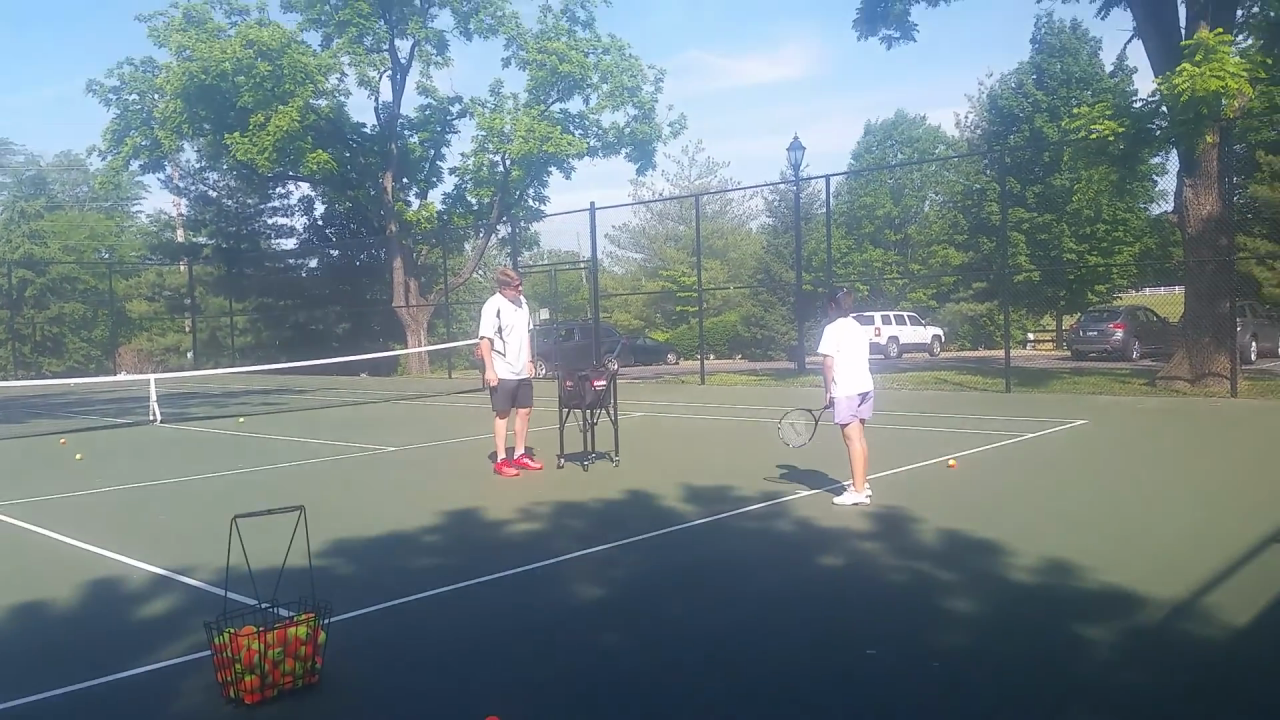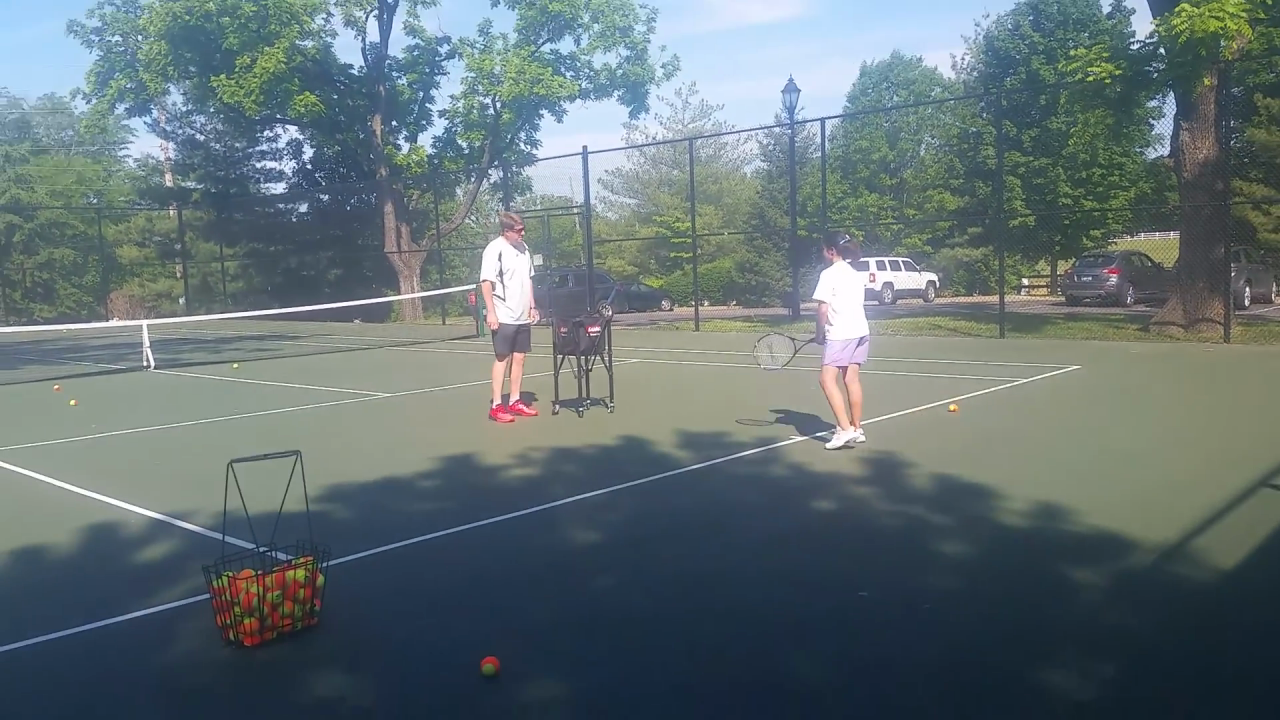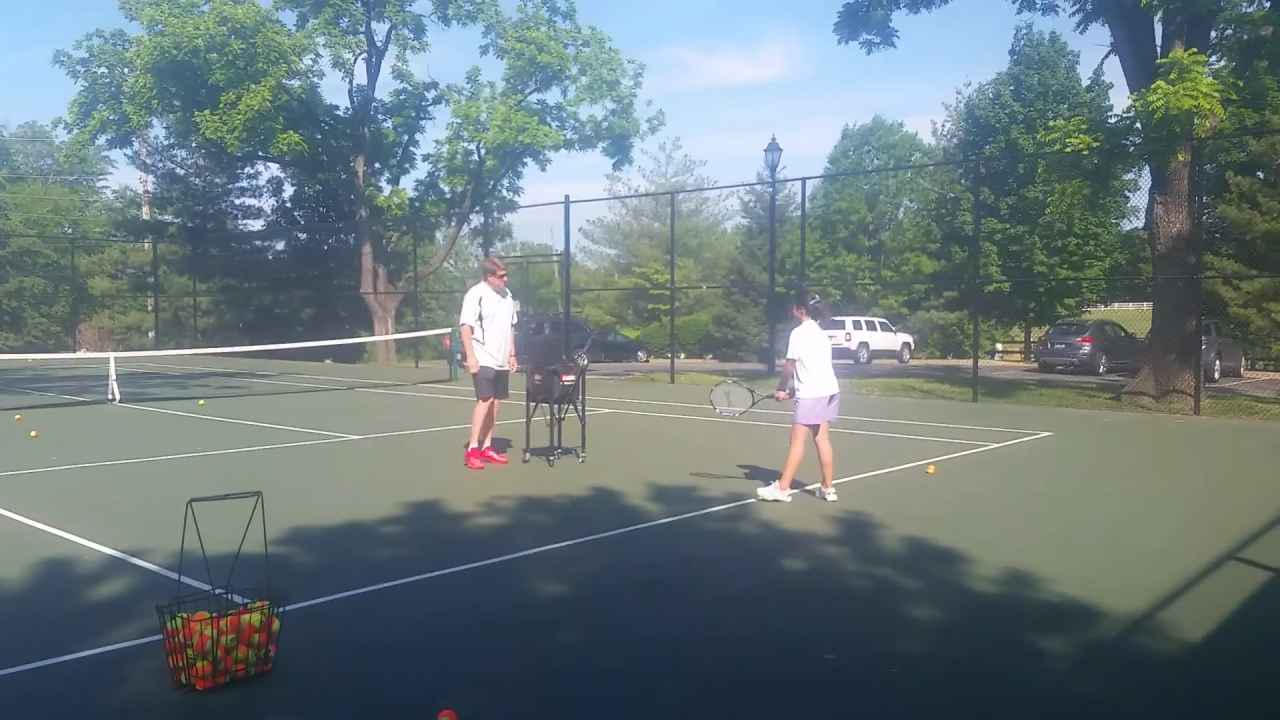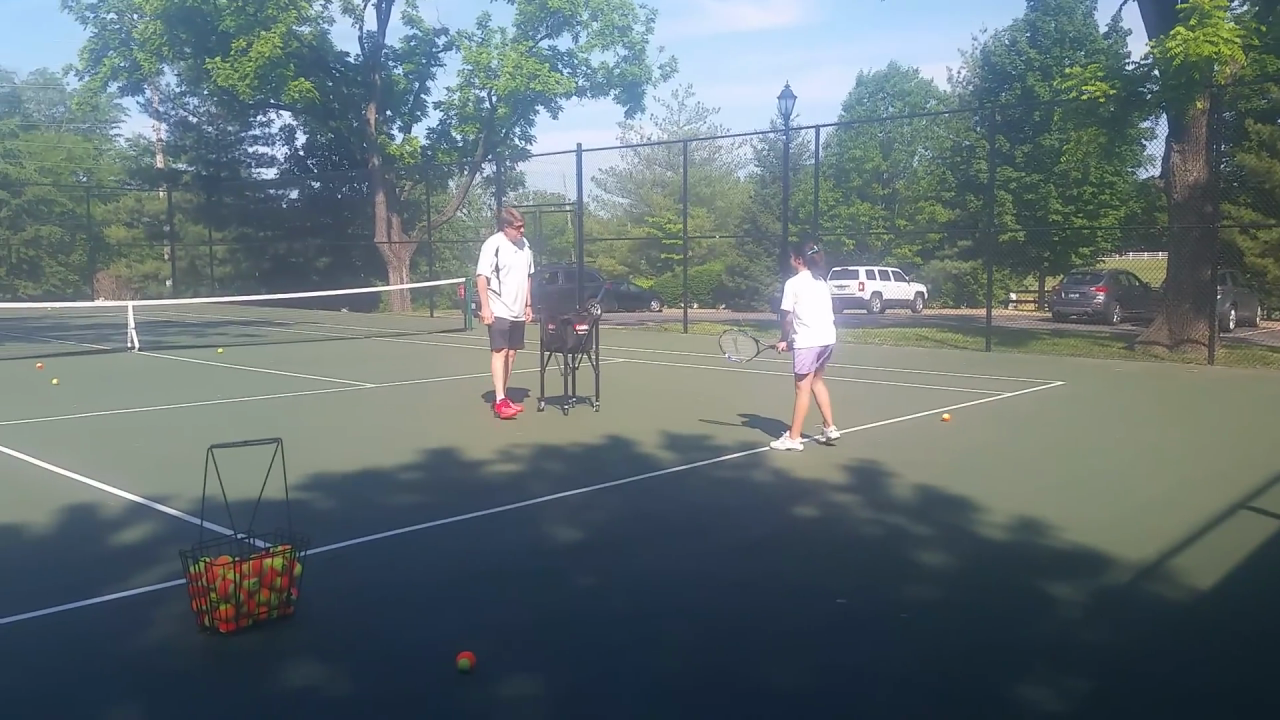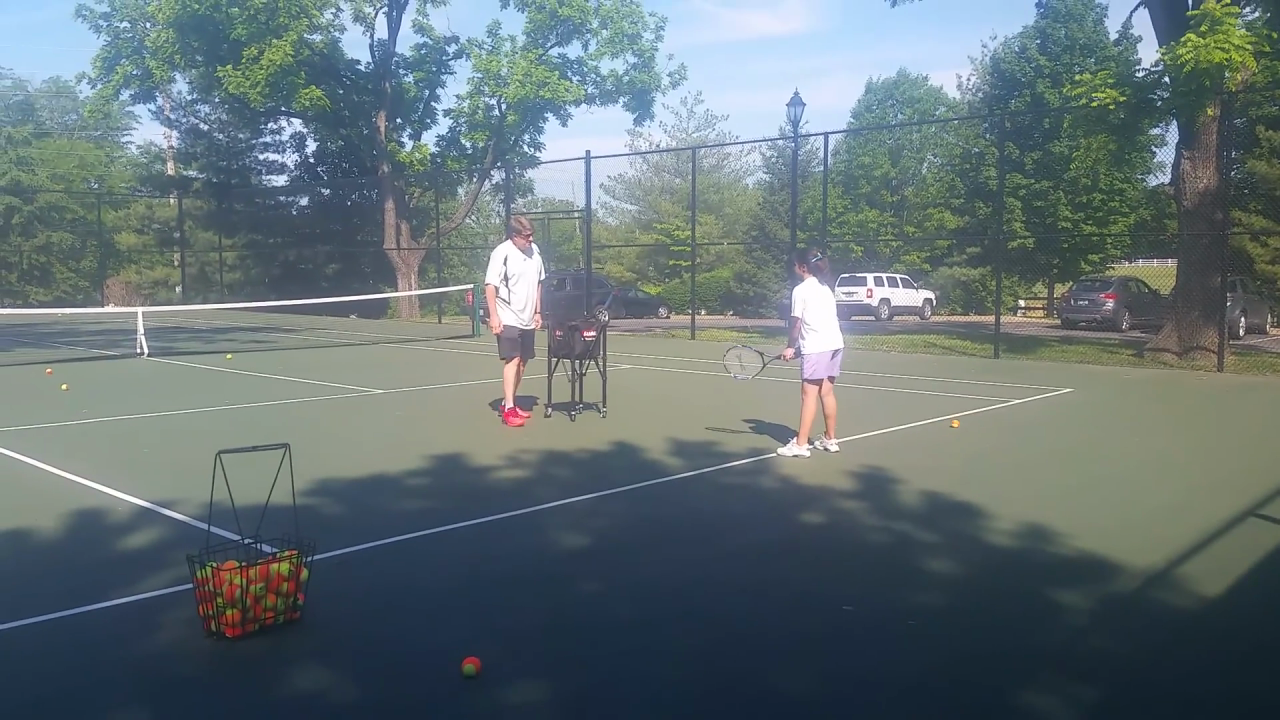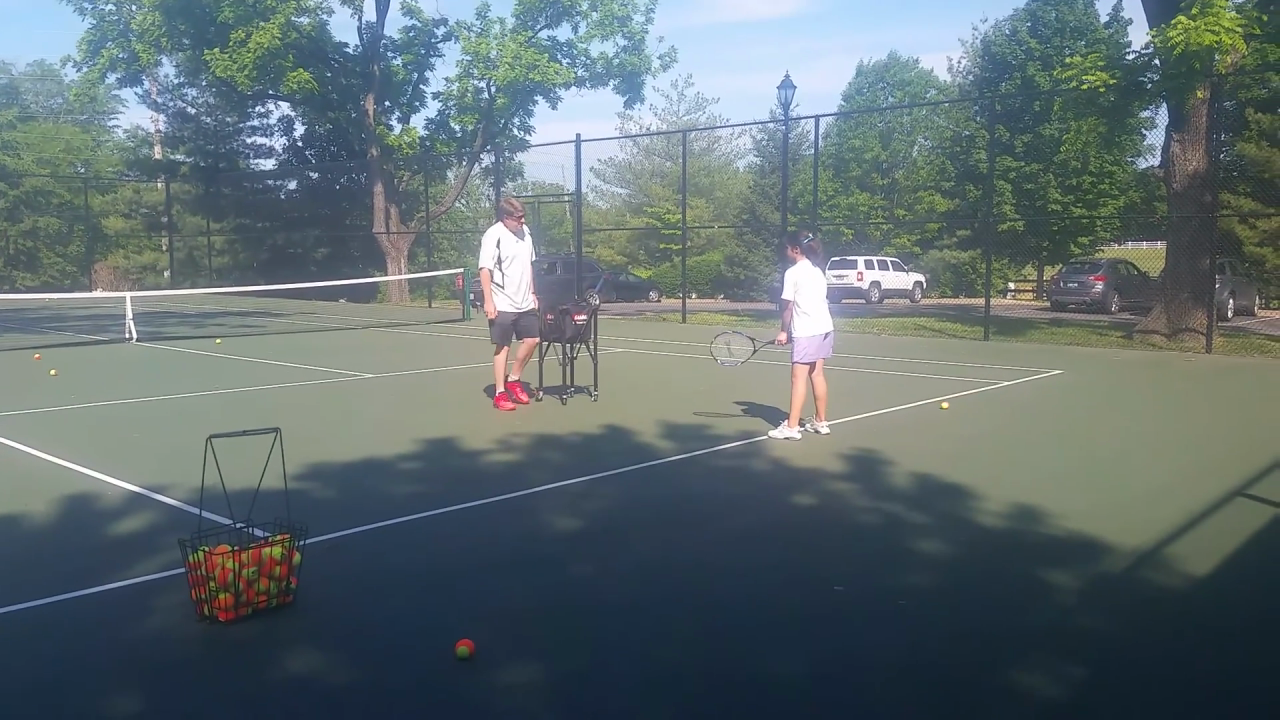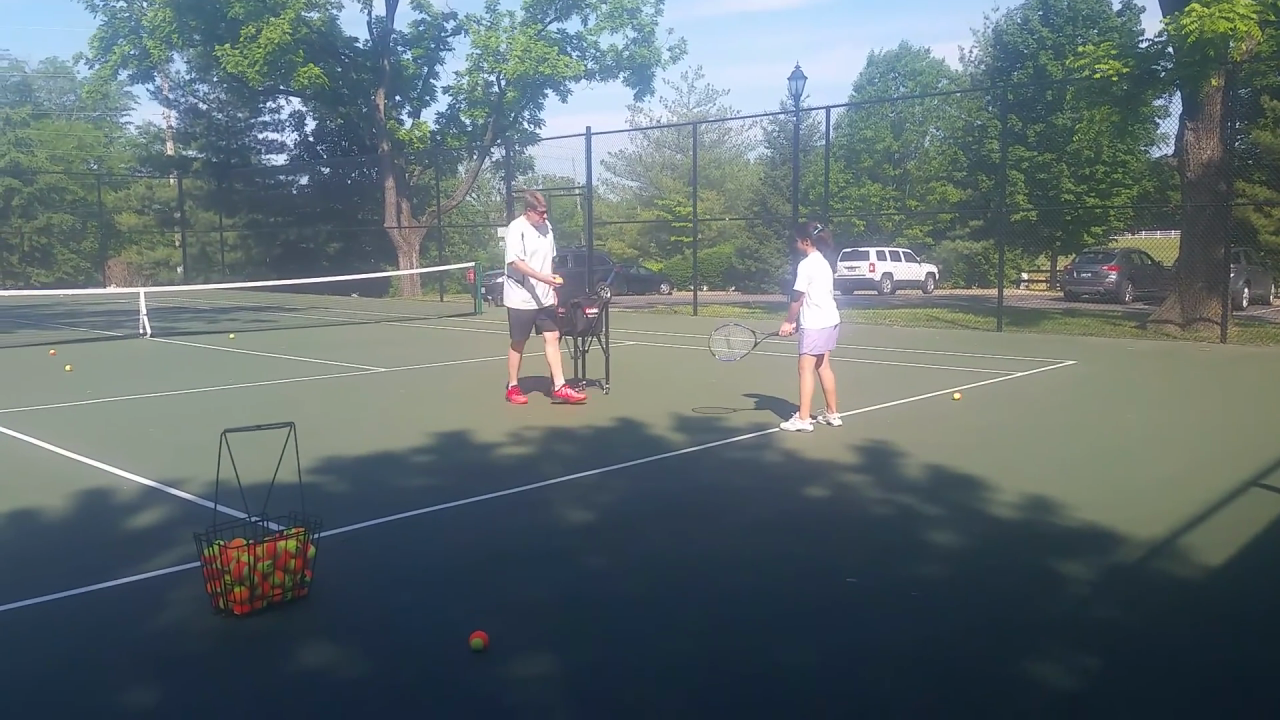
dt=0.3s
person 1, frame 1
left shoulder: (832, 329)
right shoulder: (860, 328)
left elbow: (828, 363)
right elbow: (865, 360)
left wrist: (828, 390)
left hip: (845, 390)
right hip: (865, 386)
left knee: (852, 439)
right knee: (859, 437)
left ankle: (858, 491)
right ankle: (862, 484)
person 1, frame 2
left shoulder: (829, 274)
right shoulder: (855, 273)
left elbow: (823, 309)
left wrist: (819, 333)
left hip: (840, 334)
right hip: (860, 331)
left knee: (827, 380)
right knee: (852, 380)
left ankle: (846, 429)
right ankle: (856, 429)
person 1, frame 3
left shoulder: (799, 333)
right shoulder: (821, 333)
left elbow: (790, 366)
left wrist: (781, 389)
right wrist: (792, 389)
left hip: (811, 393)
right hip: (829, 390)
left knee: (797, 440)
right knee: (822, 438)
left ankle: (782, 488)
right ankle: (828, 488)
person 1, frame 4
left shoulder: (793, 283)
right shoulder: (821, 282)
left elbow: (787, 317)
right elbow: (827, 312)
left wrist: (784, 340)
left hip: (807, 341)
right hip: (827, 338)
left knee: (802, 389)
right knee: (816, 382)
left ankle: (794, 438)
right ankle: (830, 427)
person 1, frame 5
left shoulder: (800, 290)
right shoulder: (825, 288)
left elbow: (797, 323)
right elbow: (825, 319)
left wrist: (791, 347)
right wrist: (800, 346)
left hip: (816, 348)
right hip: (834, 344)
left knee: (809, 395)
right knee: (827, 392)
left ankle: (801, 444)
right ankle: (830, 439)
person 1, frame 6
left shoulder: (793, 272)
right shoulder: (817, 271)
left elbow: (788, 307)
right elbow: (813, 302)
left wrist: (784, 331)
right wrist: (791, 330)
left hip: (806, 331)
right hip: (823, 327)
left knee: (798, 377)
right knee: (817, 374)
left ankle: (792, 426)
right ankle: (820, 421)
person 1, frame 7
left shoulder: (806, 265)
right shoulder: (822, 262)
left elbow: (798, 299)
left wrist: (788, 322)
right wrist: (795, 322)
left hip: (815, 323)
right hip: (828, 320)
left knee: (805, 368)
right knee: (823, 366)
left ankle: (803, 418)
right ankle: (832, 413)
person 2, frame 1
left shoulder: (522, 302)
right shoulder: (493, 306)
right elbow: (485, 339)
left wrist: (530, 360)
right wrist: (489, 369)
left hip: (522, 371)
right hip: (502, 372)
left knee: (524, 411)
right knee: (503, 414)
left ankle: (519, 455)
right ankle: (501, 460)
person 2, frame 2
left shoulder: (523, 248)
right shoulder: (495, 249)
right elbow: (486, 282)
left wrist: (532, 306)
right wrist: (491, 312)
left hip: (522, 316)
right hip: (503, 316)
left knee: (519, 357)
right knee: (502, 358)
left ankle: (515, 401)
right ankle: (497, 406)
person 2, frame 3
left shoulder: (506, 295)
right shoulder: (476, 294)
right elbow: (465, 326)
left wrist: (512, 354)
right wrist: (470, 356)
left hip: (501, 360)
right hip: (483, 360)
left knee: (495, 403)
right knee: (485, 400)
left ankle: (486, 448)
right ankle: (472, 449)
person 2, frame 4
left shoulder: (524, 244)
right shoulder: (493, 244)
right elbow: (481, 277)
left wrist: (528, 304)
right wrist: (485, 306)
left hip: (517, 311)
right hip: (498, 310)
left knee: (511, 353)
right knee: (500, 351)
left ankle: (503, 397)
right ankle: (499, 401)
person 2, frame 5
left shoulder: (534, 250)
right shoulder: (502, 253)
right elbow: (490, 285)
left wrist: (538, 311)
right wrist: (493, 316)
left hip: (528, 319)
right hip: (508, 319)
left knee: (523, 362)
right knee: (512, 360)
left ankle: (509, 402)
right ankle: (508, 409)
person 2, frame 6
left shoulder: (524, 231)
right shoulder: (493, 235)
right elbow: (484, 269)
left wrist: (532, 292)
right wrist: (488, 301)
left hip: (525, 302)
right hip: (502, 304)
left knee: (532, 339)
right knee: (503, 347)
left ankle: (513, 379)
right ankle: (500, 394)
person 2, frame 7
left shoulder: (546, 227)
right shoulder: (515, 229)
right elbow: (516, 263)
left wrist: (553, 289)
right wrist: (544, 278)
left hip: (545, 298)
right hip: (521, 298)
left knee: (552, 338)
right knee: (518, 343)
left ankle: (559, 387)
right ankle: (513, 388)
